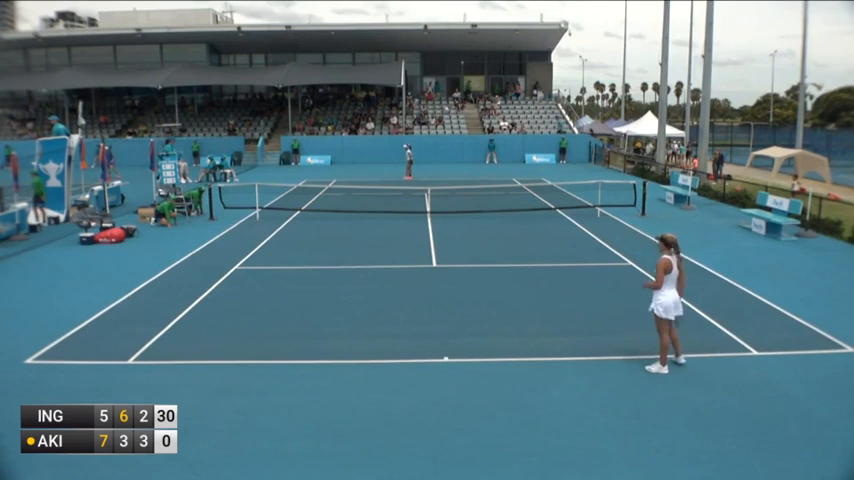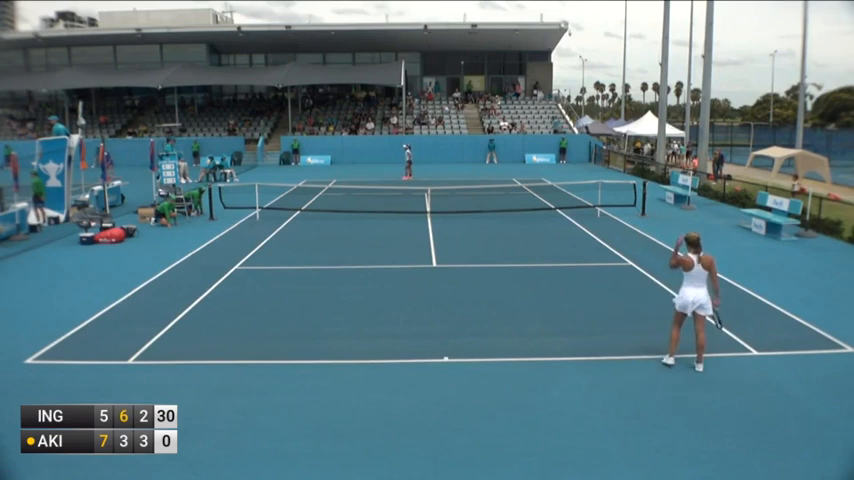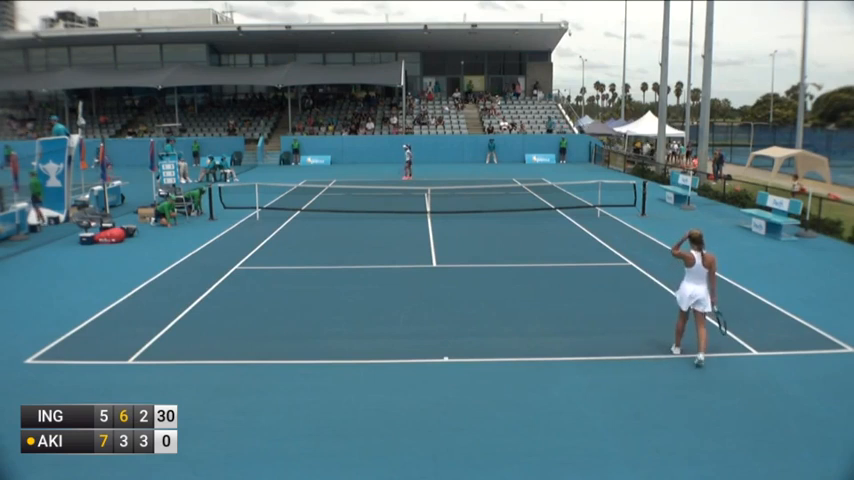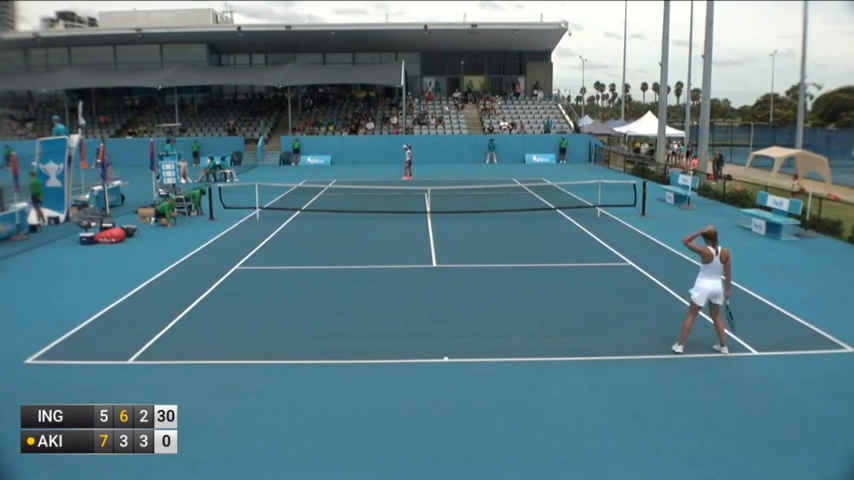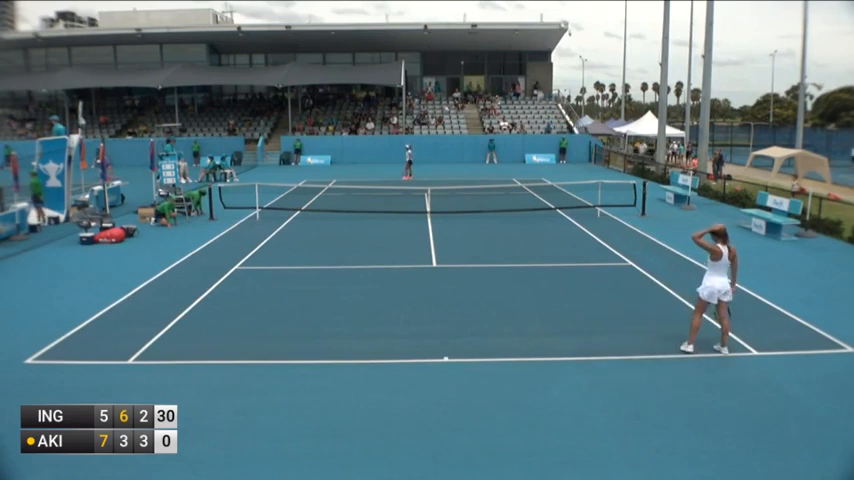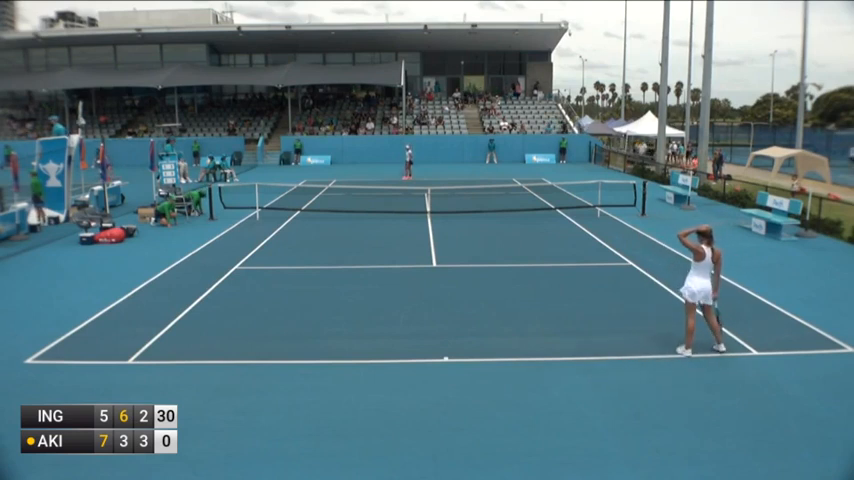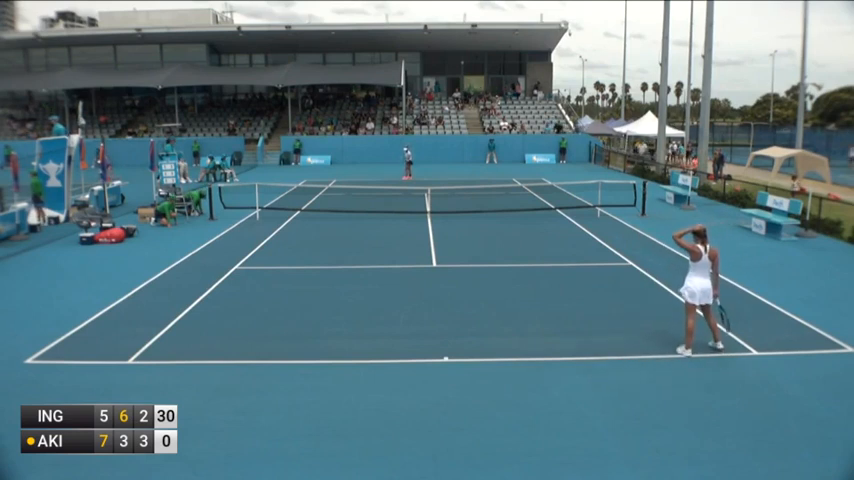
dt=0.5s
person 1, frame 1
left shoulder: (662, 262)
right shoulder: (678, 260)
left elbow: (657, 285)
right elbow: (681, 282)
left wrist: (647, 285)
right wrist: (679, 297)
left hip: (663, 300)
right hip: (674, 297)
left knee: (663, 333)
right knee: (671, 329)
left ankle: (662, 365)
right ankle: (679, 356)
person 1, frame 2
left shoulder: (684, 259)
right shoulder: (709, 259)
left elbow: (672, 264)
right elbow: (715, 281)
left wrist: (676, 247)
right wrist: (717, 297)
left hip: (686, 296)
right hip: (702, 296)
left knee: (676, 326)
right knee: (700, 331)
left ankle: (670, 357)
right ankle: (699, 363)
person 1, frame 3
left shoulder: (687, 256)
right shoulder: (710, 258)
left elbow: (673, 251)
right elbow: (712, 279)
left wrist: (683, 238)
right wrist: (713, 296)
left hip: (687, 290)
right hip: (702, 293)
left knee: (682, 320)
right knee: (700, 325)
left ankle: (677, 347)
right ankle: (701, 353)
person 1, frame 4
left shoulder: (704, 251)
right shoulder: (726, 253)
left elbow: (686, 241)
right elbow: (728, 274)
left wrist: (699, 233)
right wrist: (728, 289)
left hip: (703, 286)
right hip: (717, 287)
left knee: (691, 316)
right knee: (716, 317)
left ankle: (679, 345)
right ankle: (723, 346)
person 1, frame 5
left shoulder: (714, 249)
right shoulder: (732, 251)
left elbow: (695, 237)
right elbow: (734, 271)
left wrist: (710, 229)
right wrist: (733, 285)
left hip: (710, 285)
right hip: (724, 285)
left knee: (697, 314)
right knee: (723, 316)
left ankle: (690, 344)
right ankle: (723, 346)
person 1, frame 6
left shoulder: (697, 249)
right shoulder: (717, 253)
left elbow: (680, 235)
right elbow: (717, 274)
left wrist: (696, 229)
right wrist: (715, 291)
left hip: (693, 285)
right hip: (706, 286)
left knee: (690, 318)
right knee: (710, 316)
left ankle: (687, 348)
right ankle: (720, 344)
person 1, frame 7
left shoulder: (693, 249)
right shoulder: (714, 251)
left elbow: (675, 237)
right elbow: (715, 273)
left wrist: (690, 229)
right wrist: (716, 289)
left hip: (693, 286)
right hip: (706, 286)
left knee: (690, 318)
right knee: (708, 315)
left ankle: (687, 348)
right ankle: (718, 342)
